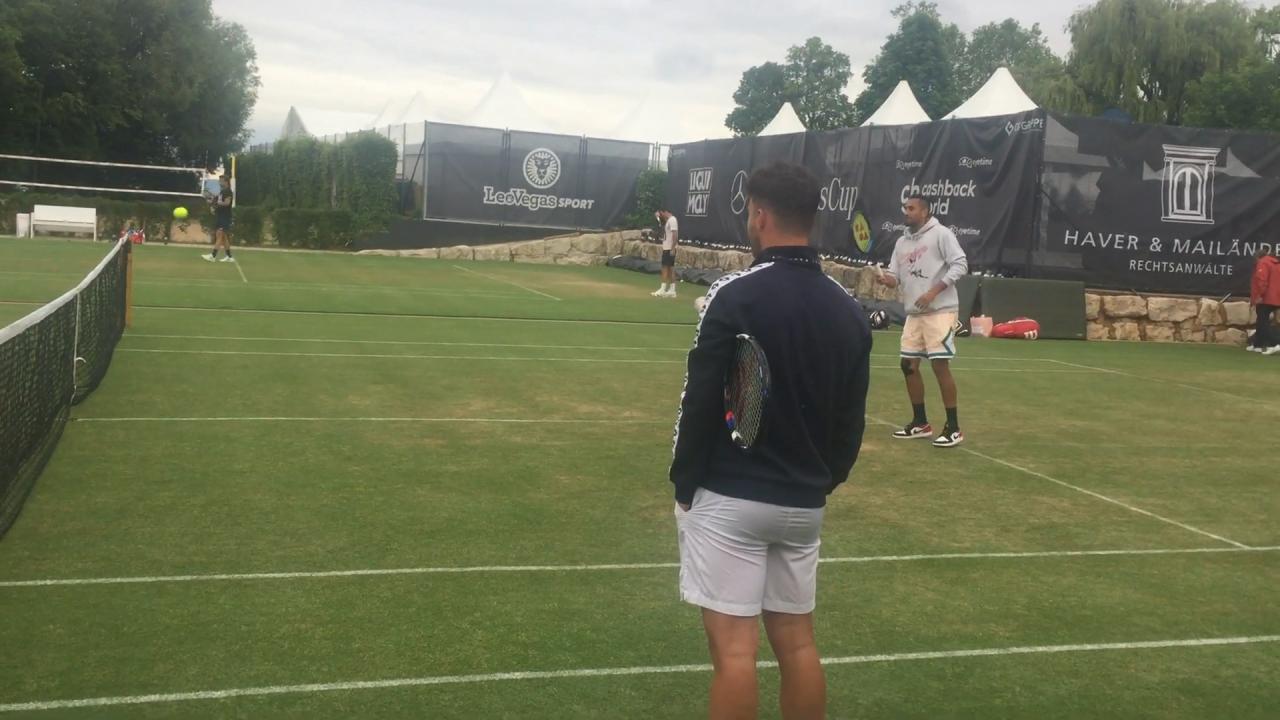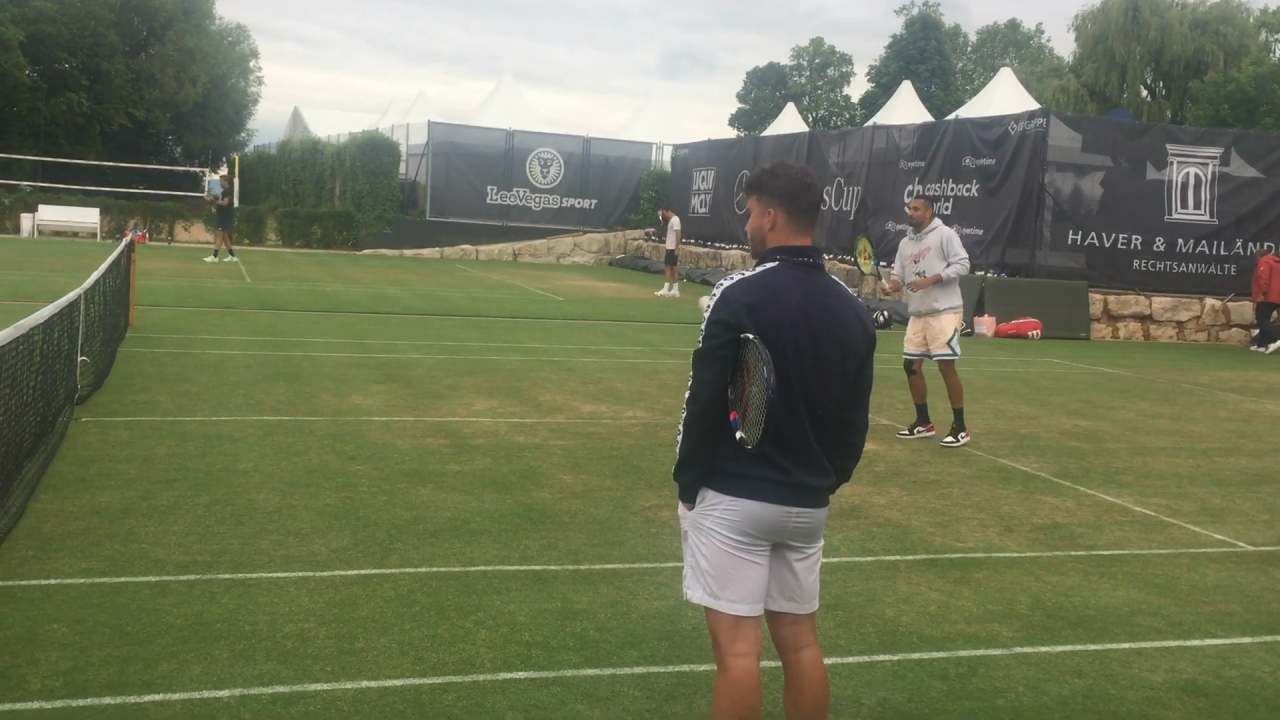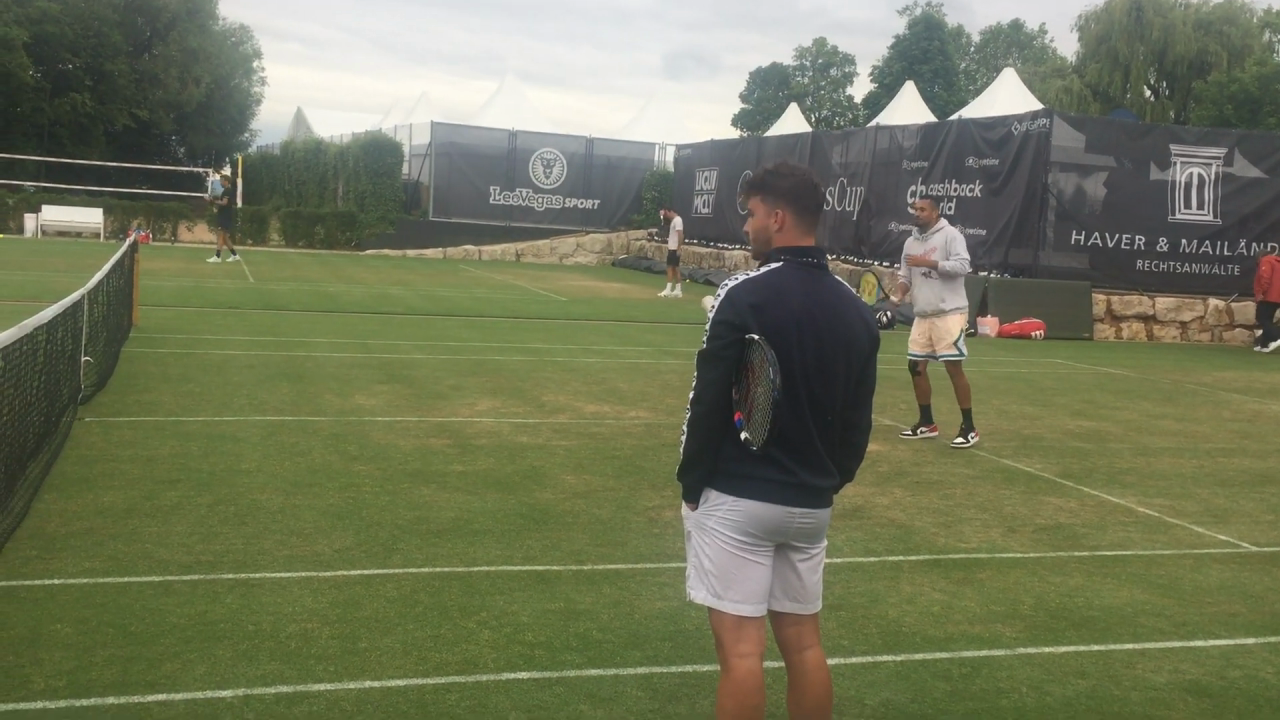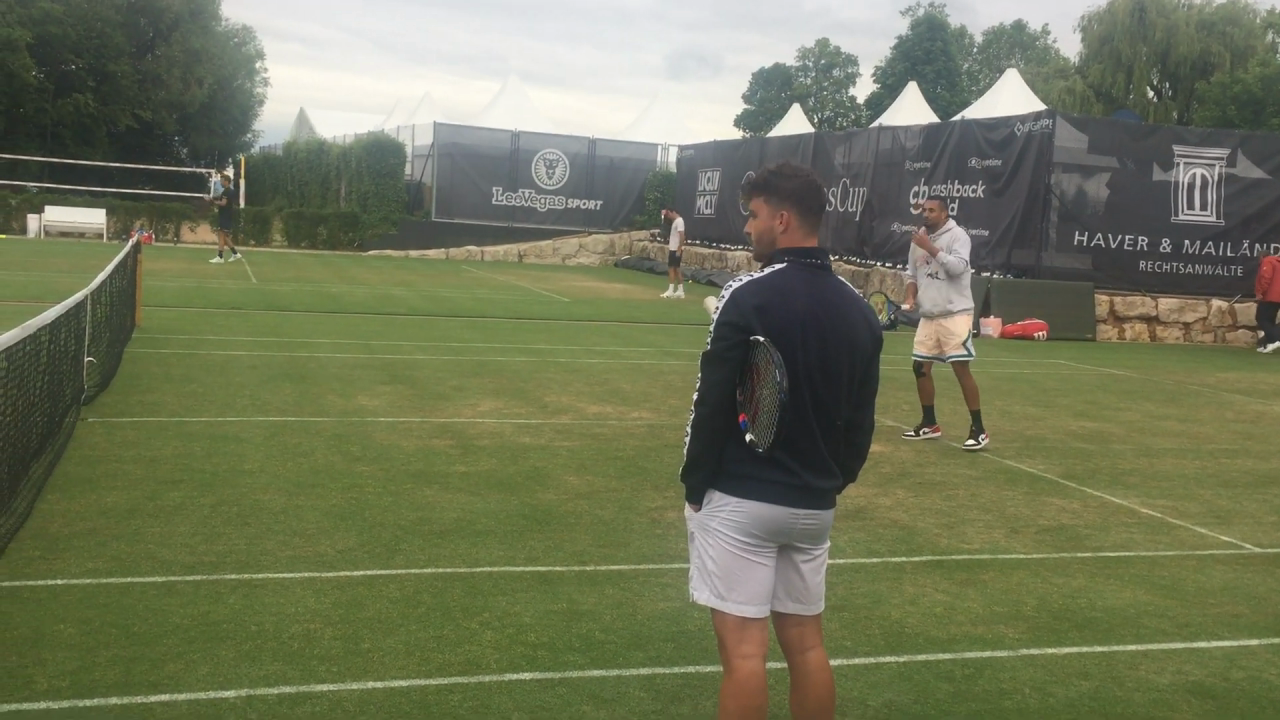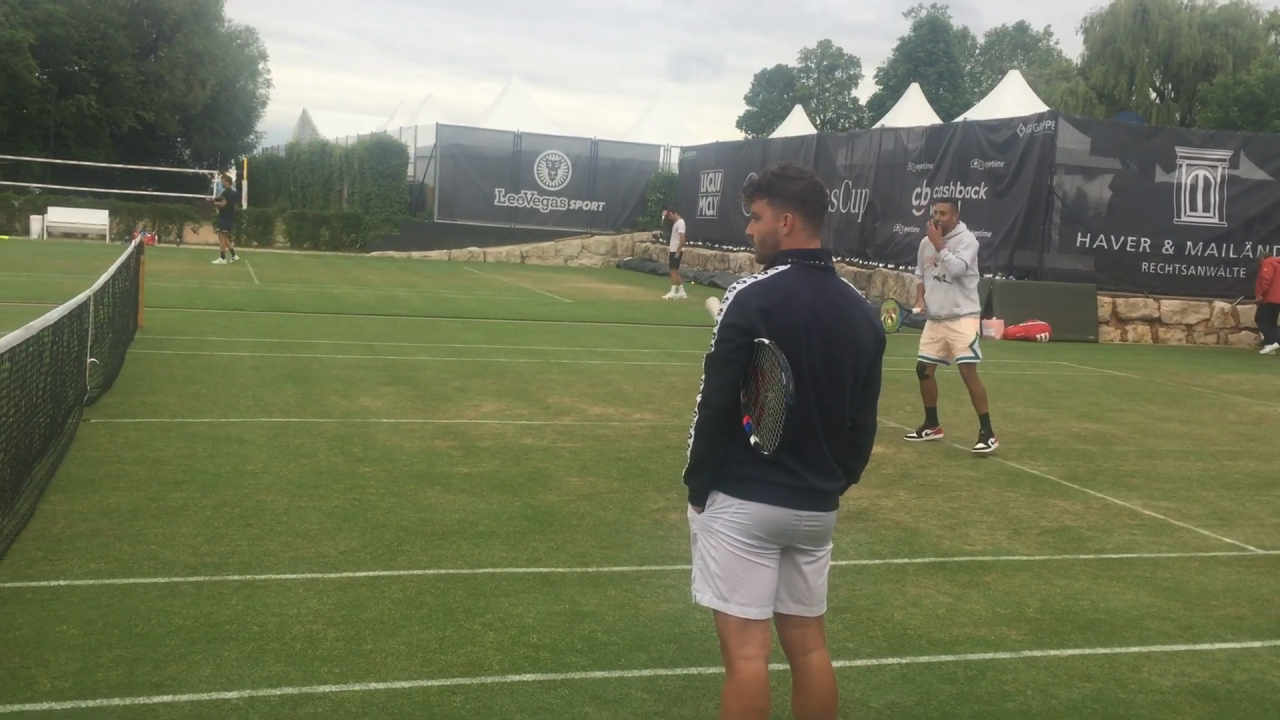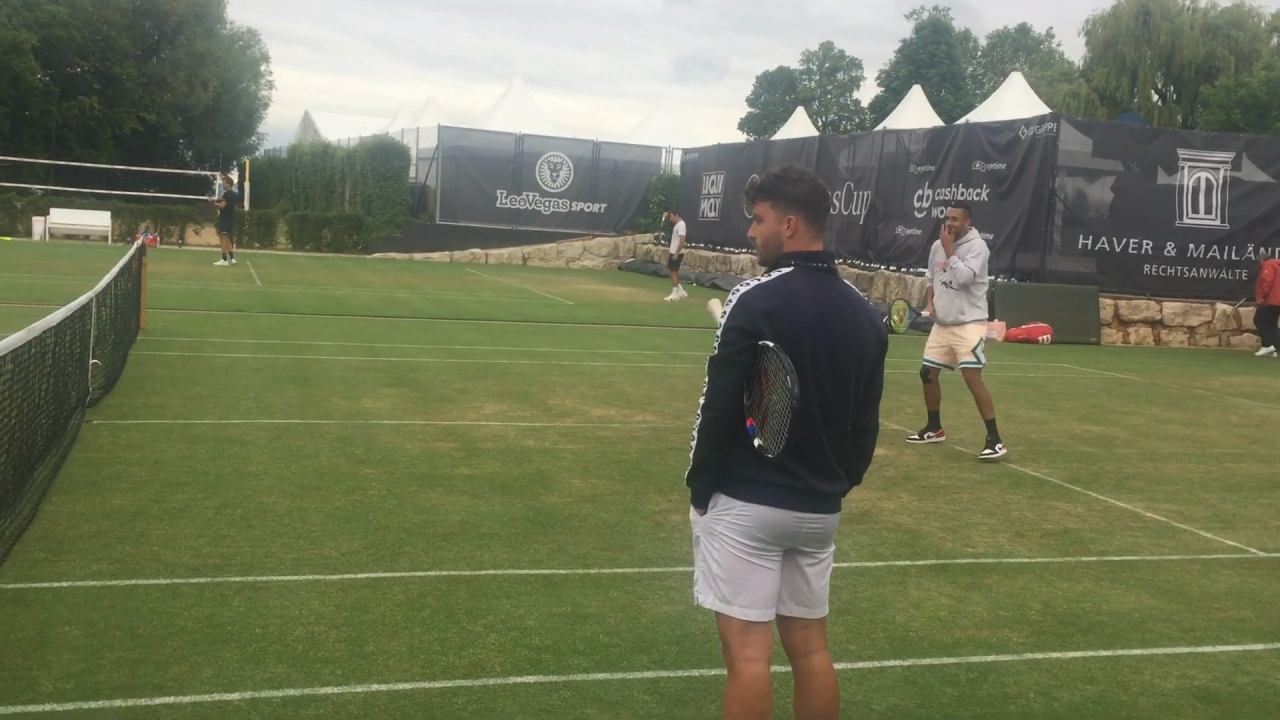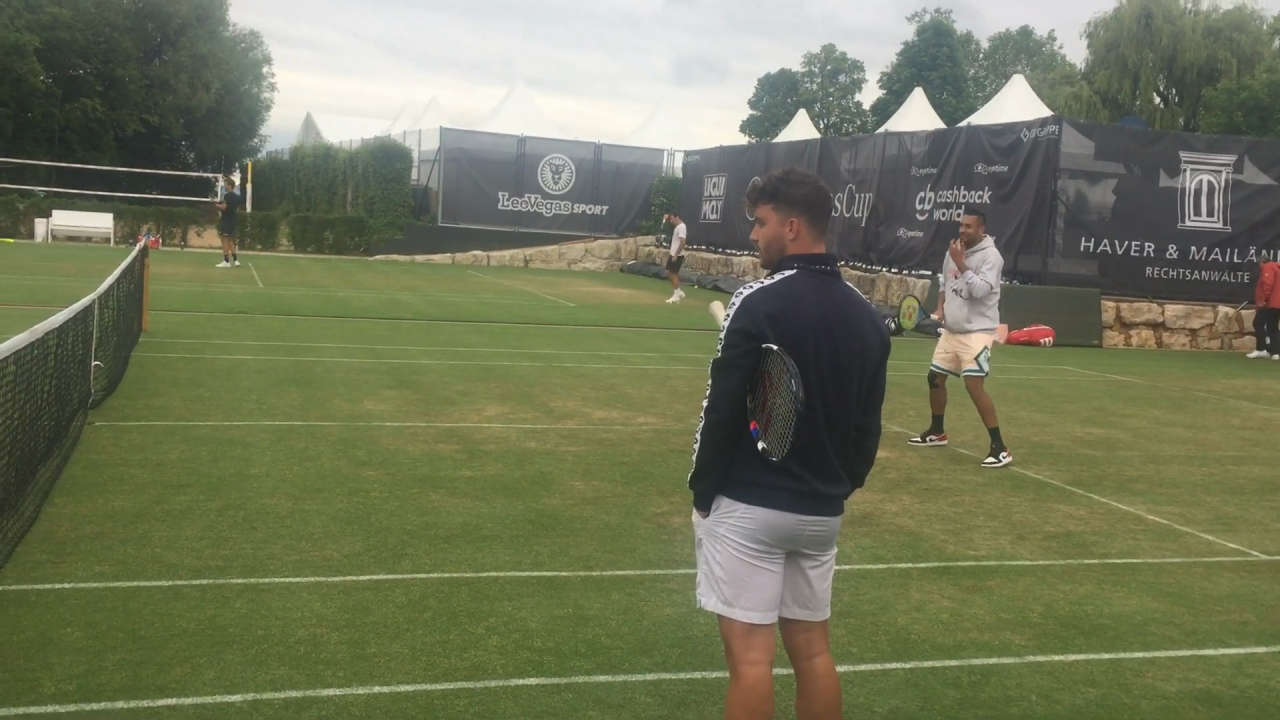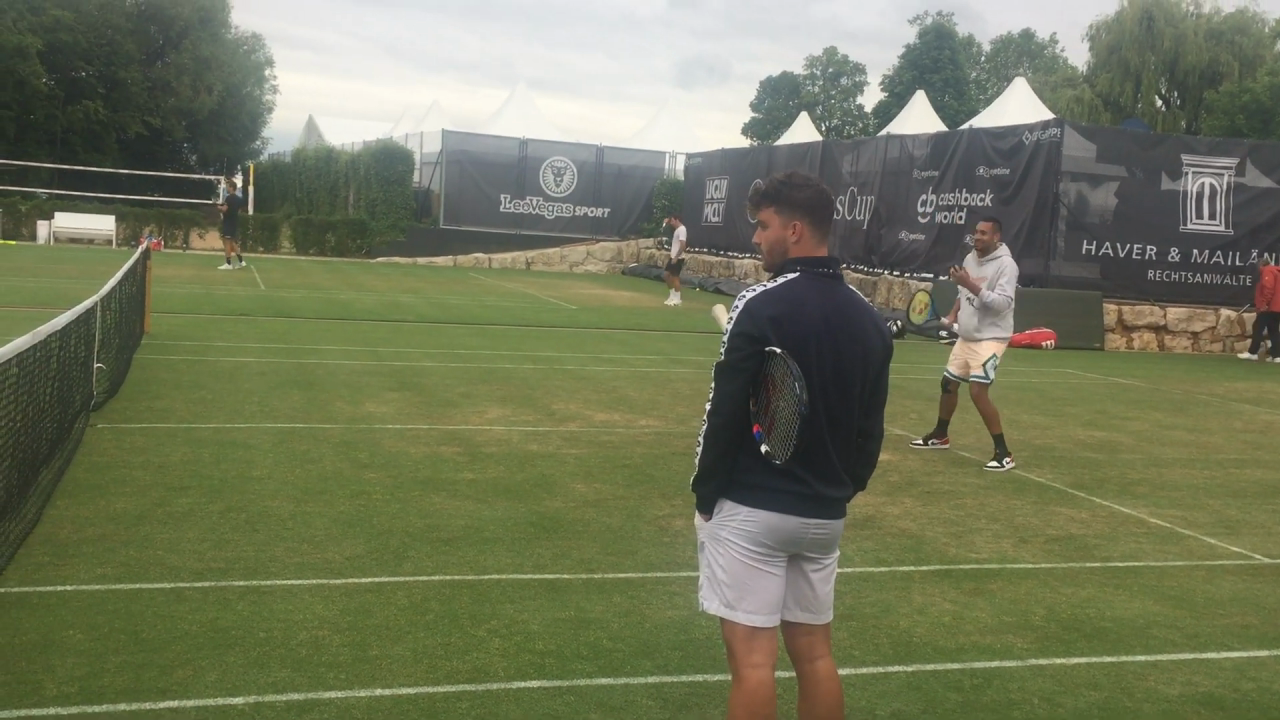
dt=0.1s
person 1, frame 1
left shoulder: (735, 296)
right shoulder: (849, 309)
left elbow: (700, 402)
right elbow: (851, 420)
left wrist: (684, 484)
left hip: (729, 499)
right hip: (803, 503)
left knee: (733, 647)
right knee: (797, 641)
person 1, frame 2
left shoulder: (740, 295)
right shoulder: (852, 309)
left elbow: (704, 402)
right elbow: (855, 420)
left wrist: (687, 483)
left hip: (733, 499)
right hip: (807, 504)
left knee: (737, 648)
right knee: (800, 641)
person 1, frame 3
left shoulder: (745, 295)
right shoulder: (855, 309)
left elbow: (708, 402)
right elbow: (858, 420)
left wrist: (691, 483)
left hip: (736, 499)
right hip: (810, 504)
left knee: (740, 648)
right knee: (803, 642)
person 1, frame 4
left shoulder: (748, 296)
right shoulder: (858, 309)
left elbow: (712, 403)
right elbow: (861, 420)
left wrist: (694, 484)
left hip: (740, 500)
right hip: (814, 505)
left knee: (743, 648)
right knee: (805, 641)
person 1, frame 5
left shoulder: (753, 298)
right shoulder: (861, 311)
left elbow: (716, 405)
right elbow: (864, 422)
left wrist: (698, 486)
left hip: (743, 502)
right hip: (816, 506)
left knee: (745, 650)
right knee: (808, 643)
person 1, frame 6
left shoulder: (756, 300)
right shoulder: (864, 313)
left elbow: (719, 407)
right elbow: (866, 423)
left wrist: (700, 488)
left hip: (746, 504)
right hip: (819, 509)
left knee: (747, 651)
right knee: (810, 645)
person 1, frame 7
left shoulder: (759, 303)
right shoulder: (867, 316)
left elbow: (723, 410)
right elbow: (868, 426)
left wrist: (703, 491)
left hip: (748, 507)
right hip: (821, 512)
left knee: (749, 654)
right knee: (812, 648)
person 1, frame 8
left shoulder: (762, 306)
right shoulder: (869, 319)
left elbow: (725, 413)
right elbow: (871, 428)
left wrist: (705, 493)
left hip: (750, 509)
right hip: (824, 515)
left knee: (752, 658)
right knee: (814, 651)
person 2, frame 1
left shoulder: (941, 234)
right shoulder: (902, 242)
left elbow: (960, 265)
right elbow: (895, 276)
left wrist: (934, 291)
right wrist: (885, 278)
left hip: (940, 311)
right hip: (914, 314)
left knee: (940, 367)
right knee: (909, 365)
left ankle: (953, 428)
right ankle: (920, 423)
person 2, frame 2
left shoulder: (945, 234)
right shoulder: (906, 242)
left elbow: (962, 265)
right elbow: (899, 274)
left wrist: (930, 280)
right wrist: (891, 285)
left hip: (944, 312)
right hip: (917, 314)
left knee: (947, 367)
right knee: (911, 365)
left ankle: (960, 427)
right ankle: (924, 422)
person 2, frame 3
left shoulder: (950, 235)
right shoulder: (911, 242)
left elbow: (962, 265)
right elbow: (905, 276)
left wrist: (928, 263)
right wrist: (900, 292)
left hip: (950, 312)
right hip: (923, 315)
left knee: (954, 368)
right knee: (916, 366)
left ankle: (969, 428)
right ankle: (927, 423)
person 2, frame 4
left shoulder: (957, 235)
right shoulder: (918, 242)
left elbow: (959, 266)
right elbow: (912, 275)
left wrist: (931, 249)
right wrist: (910, 297)
left hip: (956, 314)
right hip: (928, 316)
left knee: (961, 370)
right knee: (920, 367)
left ankle: (978, 429)
right ankle: (929, 424)
person 2, frame 5
left shoulder: (966, 240)
right shoulder: (925, 242)
left elbow: (957, 269)
right elbow: (921, 275)
left wrist: (939, 244)
right wrist: (920, 299)
left hip: (963, 317)
right hip: (934, 319)
left knee: (968, 372)
right knee: (924, 369)
left ankle: (987, 433)
right ankle: (932, 425)
person 2, frame 6
left shoulder: (978, 247)
right shoulder: (937, 246)
left elbow: (966, 277)
left wrist: (949, 251)
right wrist: (930, 303)
left hip: (970, 322)
right hip: (942, 324)
left knee: (972, 377)
right knee: (928, 373)
left ankle: (995, 439)
right ankle: (934, 428)
person 2, frame 7
left shoulder: (991, 256)
right shoulder: (953, 253)
left elbow: (981, 290)
left wrist: (960, 263)
right wrist: (940, 308)
left hip: (977, 330)
right hip: (951, 330)
left knee: (974, 385)
right knee: (935, 378)
left ankle: (999, 447)
right ankle: (937, 431)
person 2, frame 8
left shoulder: (1006, 264)
right shoulder: (970, 259)
left elbow: (1003, 302)
left wrist: (970, 286)
right wrist: (953, 314)
left hip: (991, 338)
right hip: (965, 337)
left knee: (978, 391)
right knee: (948, 385)
left ankle: (1003, 453)
right ankle: (940, 435)
